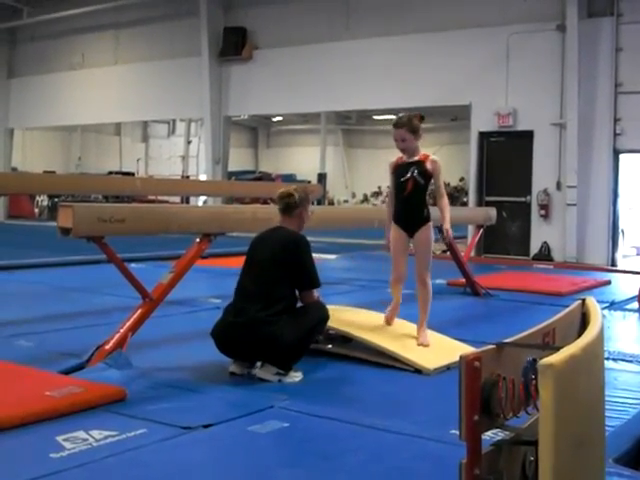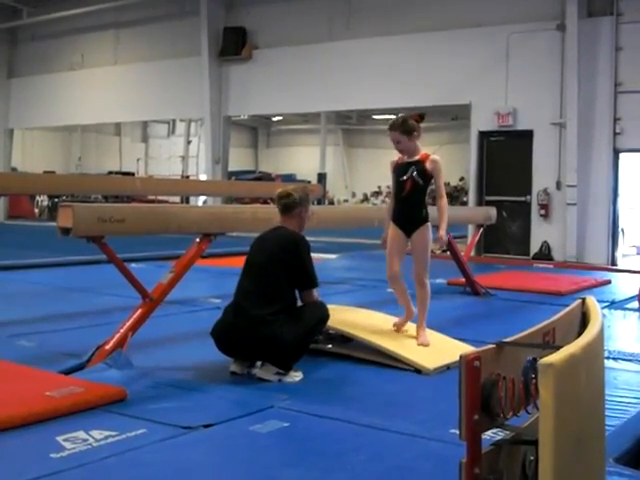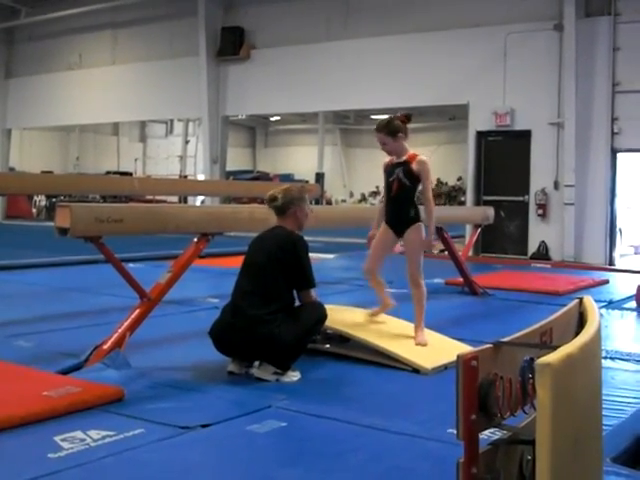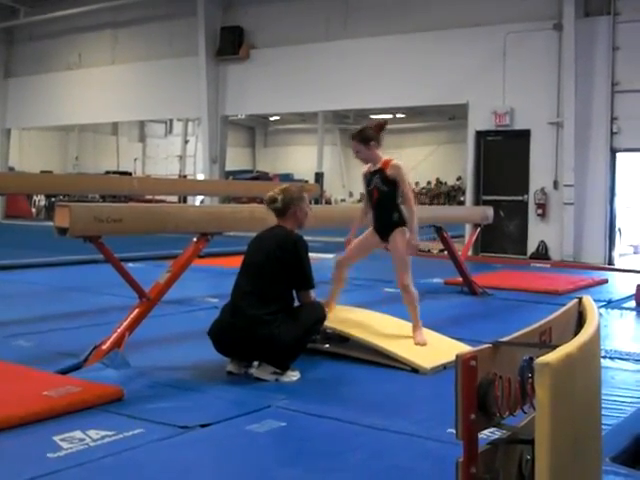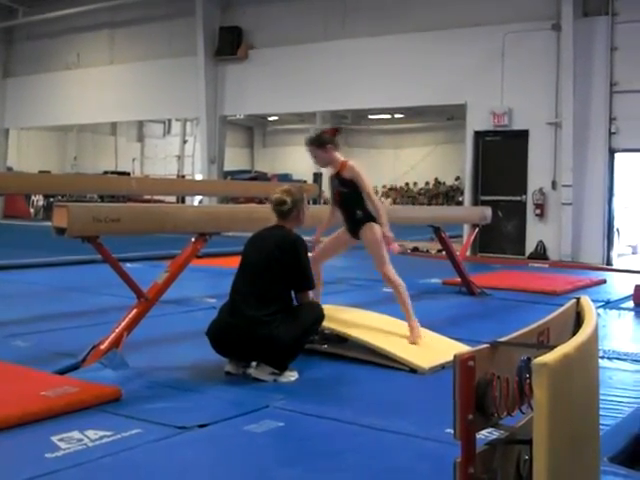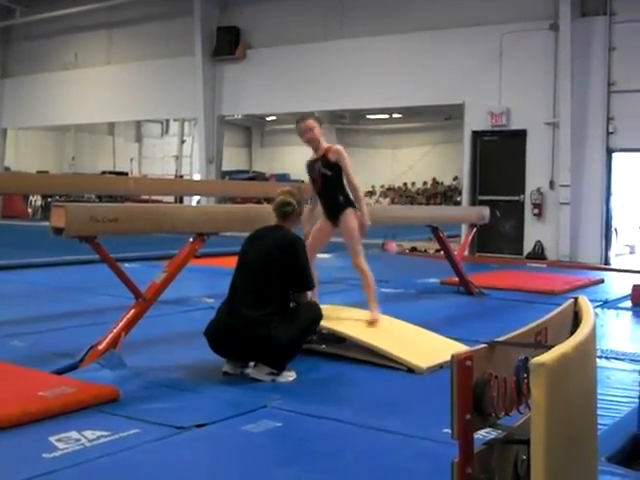
dt=0.2s
person 1, frame 1
left shoulder: (431, 162)
right shoulder: (395, 165)
left elbow: (441, 196)
left wrist: (446, 223)
right wrist: (387, 231)
left hip: (422, 223)
right hip: (399, 223)
left knee: (423, 277)
right knee: (398, 276)
left ankle: (422, 327)
right ankle: (395, 303)
person 1, frame 2
left shoulder: (432, 162)
right shoulder: (395, 164)
left elbow: (441, 197)
left wrist: (442, 227)
right wrist: (386, 228)
left hip: (420, 223)
right hip: (397, 223)
left knee: (420, 277)
right knee: (392, 275)
left ankle: (421, 327)
right ankle: (408, 310)
person 1, frame 3
left shoulder: (419, 162)
right shoulder: (387, 165)
left elbow: (428, 199)
left wrist: (430, 232)
right wrist: (375, 228)
left hip: (411, 223)
right hip: (390, 223)
left knee: (415, 277)
right knee: (369, 269)
left ankle: (419, 327)
right ankle: (385, 302)
person 1, frame 4
left shoulder: (394, 167)
right shoulder: (367, 173)
left elbow: (409, 201)
left wrist: (413, 234)
right wrist: (352, 233)
left hip: (396, 227)
right hip: (377, 229)
left knee: (404, 281)
right knee: (341, 262)
left ankle: (417, 327)
right ankle: (329, 303)
person 1, frame 5
left shoulder: (350, 168)
right shoulder: (333, 177)
left elbow: (371, 197)
right elbow: (334, 209)
left wrist: (385, 227)
right wrist: (318, 234)
left hip: (366, 224)
right hip: (349, 227)
left knee: (387, 273)
right knee: (316, 258)
left ankle: (412, 322)
person 1, frame 6
left shoulder: (336, 151)
right shoulder: (310, 163)
left elbow: (352, 182)
left wrist: (363, 212)
right wrist: (306, 225)
left hip: (345, 209)
right hip: (328, 214)
left knee: (358, 259)
right knee: (305, 255)
left ankle: (373, 306)
person 2, frame 1
left shoulder: (261, 238)
right shoulder: (297, 241)
right elbow: (308, 298)
left wrist: (292, 297)
right wrist: (316, 299)
right hip: (263, 336)
right knee: (319, 312)
left ankle: (244, 361)
right ankle: (275, 366)
person 2, frame 2
left shoulder: (262, 238)
right shoulder: (296, 241)
right elbow: (308, 298)
right wrist: (316, 301)
right hip: (262, 336)
right knee: (319, 311)
left ankle: (244, 360)
right ankle: (275, 366)
person 2, frame 3
left shoulder: (261, 238)
right shoulder: (294, 241)
right elbow: (306, 298)
right wrist: (314, 301)
right hip: (260, 336)
right knee: (317, 311)
left ankle: (242, 360)
right ankle: (273, 366)
person 2, frame 4
left shoulder: (261, 238)
right shoulder: (294, 241)
right elbow: (305, 299)
right wrist: (315, 302)
right hip: (260, 336)
right knee: (316, 312)
left ankle: (241, 360)
right ankle: (273, 366)
person 2, frame 5
left shoulder: (257, 237)
right shoulder: (294, 241)
right elbow: (304, 299)
right wrist: (312, 301)
right hip: (258, 336)
right knee: (314, 312)
left ankle: (239, 360)
right ankle: (271, 366)
person 2, frame 6
left shoulder: (254, 236)
right shoulder: (293, 242)
right elbow: (302, 299)
right wrist: (308, 302)
right hip: (257, 336)
right knee: (312, 311)
left ankle: (237, 360)
right ankle: (268, 366)
